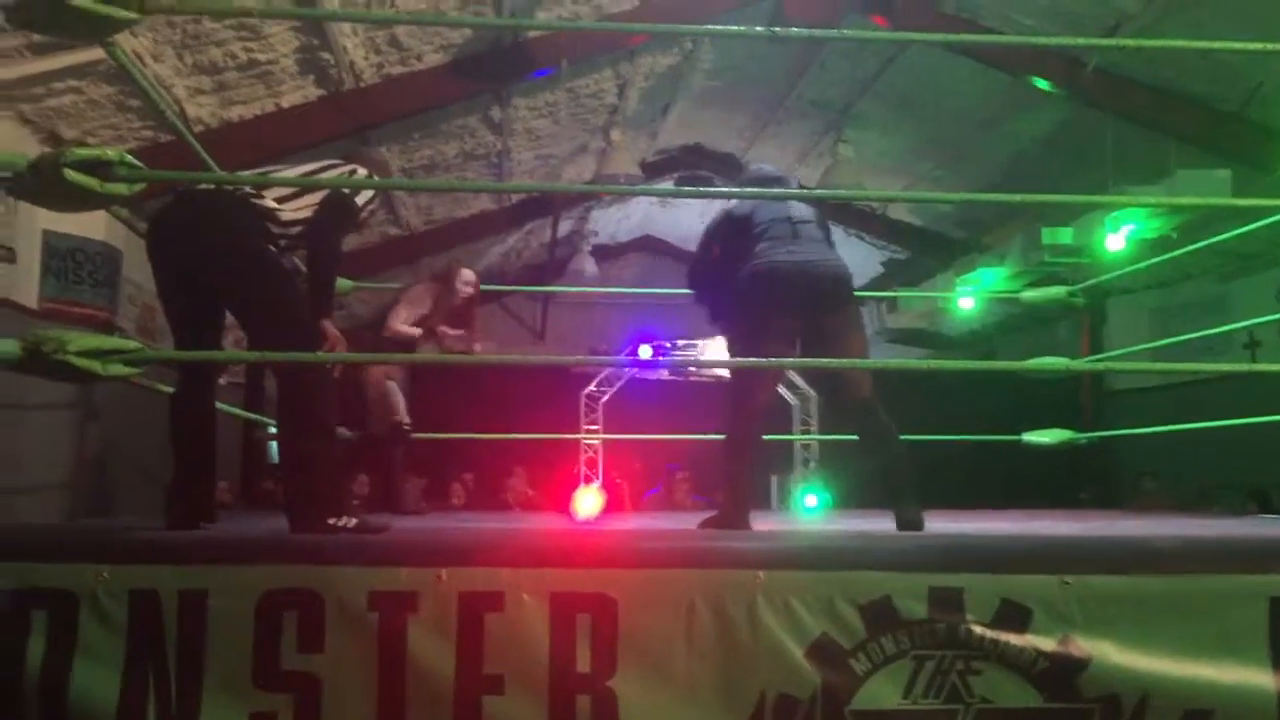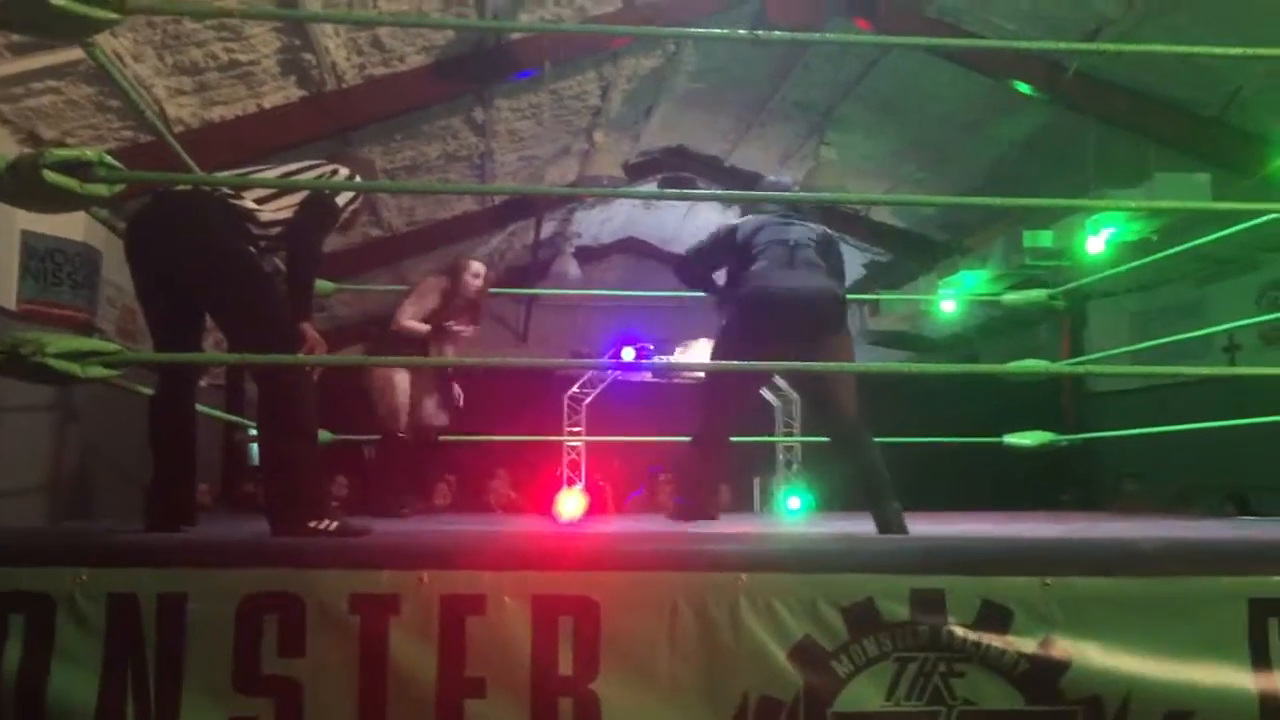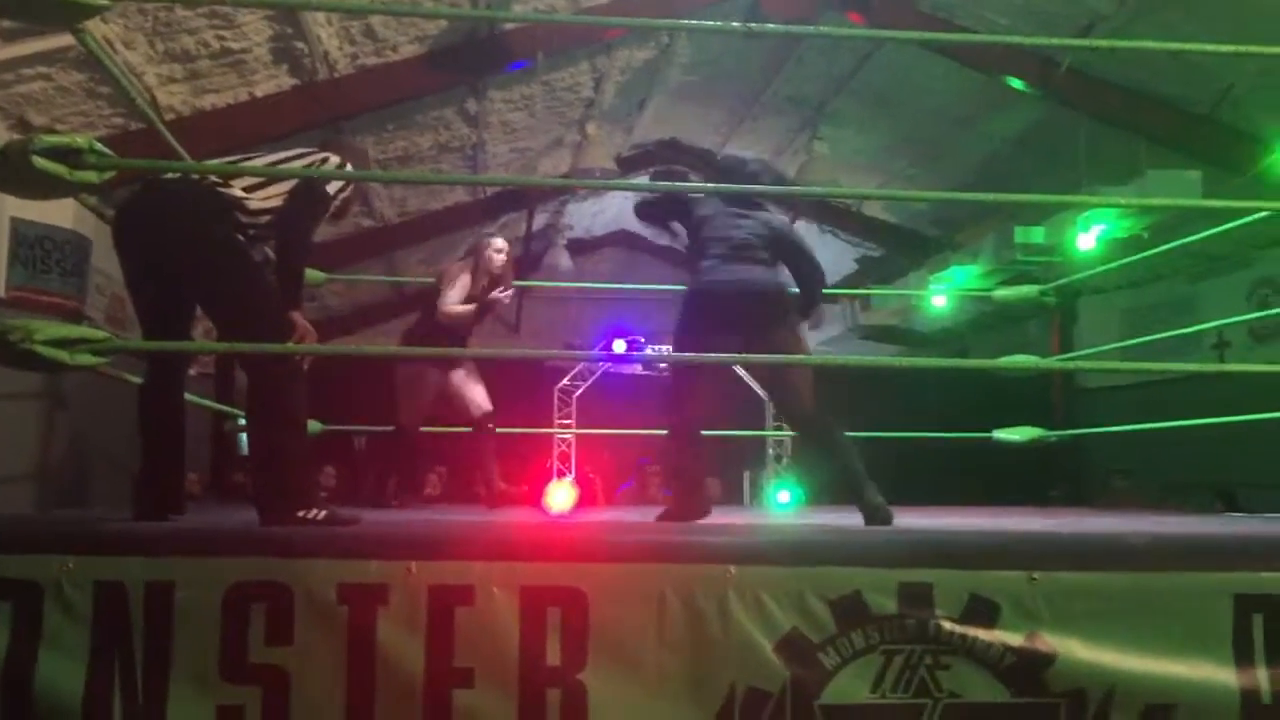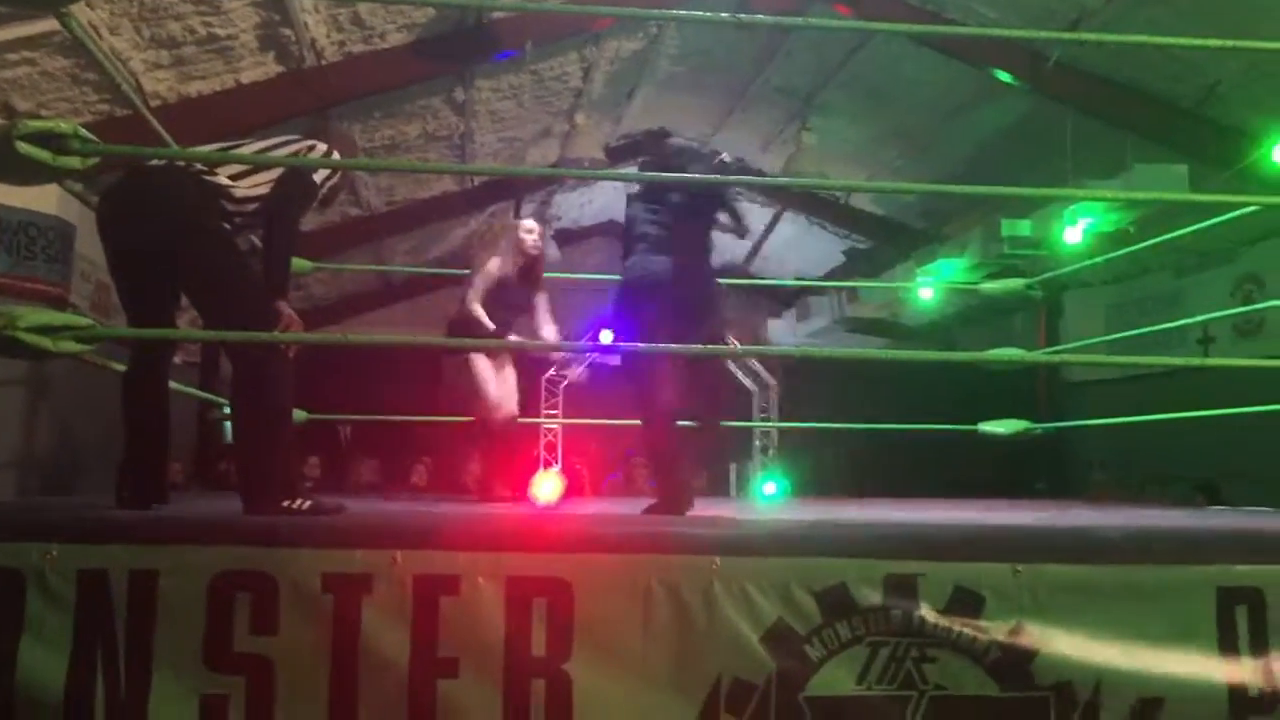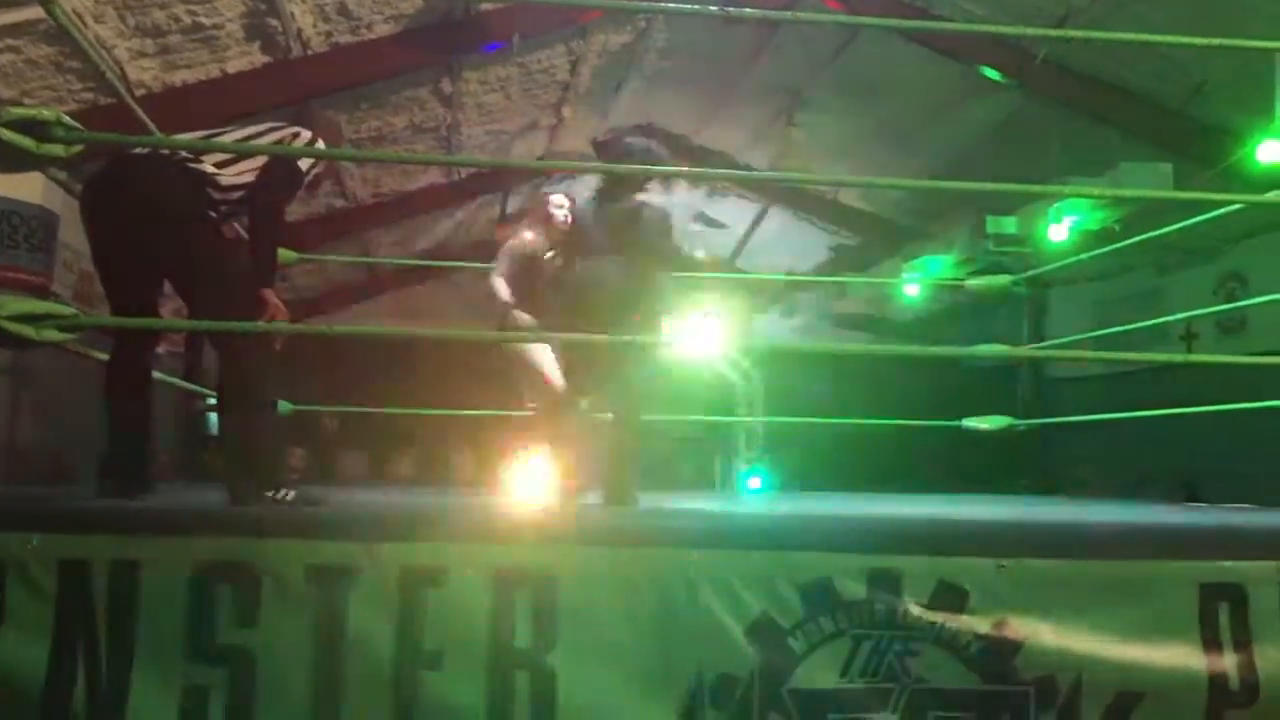
dt=0.2s
person 1, frame 1
left shoulder: (307, 175)
right shoulder: (364, 179)
right elbow: (325, 232)
right wrist: (322, 317)
left hip: (172, 221)
right hip: (230, 229)
left knee: (197, 369)
right knee: (304, 365)
left ankle: (187, 508)
right ankle: (320, 512)
person 1, frame 2
left shoulder: (290, 175)
right shoulder: (346, 180)
right elbow: (305, 233)
right wrist: (301, 318)
left hip: (149, 222)
right hip: (209, 230)
left knee: (176, 370)
right knee: (284, 367)
left ankle: (167, 511)
right ankle: (300, 514)
person 1, frame 3
left shoulder: (284, 164)
right shoulder: (338, 168)
right elbow: (296, 221)
right wrist: (291, 308)
left hip: (139, 210)
right hip: (198, 219)
left knee: (166, 359)
right knee: (274, 356)
left ankle: (155, 500)
right ankle: (289, 504)
person 1, frame 4
left shoulder: (270, 152)
right shoulder: (325, 156)
right elbow: (283, 210)
right wrist: (277, 297)
left hip: (123, 198)
right hip: (182, 207)
left knee: (150, 347)
right knee: (260, 346)
left ankle: (138, 488)
right ankle: (272, 494)
person 1, frame 5
left shoulder: (255, 138)
right shoulder: (309, 141)
right elbow: (268, 198)
right wrist: (263, 286)
left hip: (108, 185)
right hip: (168, 195)
left knee: (133, 336)
right knee: (245, 336)
left ankle: (121, 476)
right ankle: (256, 484)
person 2, frame 1
left shoulder: (734, 213)
right shoulder: (808, 212)
left elbow: (701, 277)
left wrist: (725, 307)
left hip: (772, 286)
right hip: (831, 283)
left knee: (748, 407)
right knee: (862, 402)
left ankle: (734, 511)
right ankle: (905, 504)
person 2, frame 2
left shoulder: (743, 227)
right shoulder: (821, 234)
left elbow: (688, 267)
right elbow: (837, 287)
left wrist: (722, 292)
left hip: (763, 309)
right hip: (822, 312)
left knee: (717, 409)
right knee: (847, 421)
left ankle: (699, 498)
right ankle: (887, 510)
person 2, frame 3
left shoulder: (699, 205)
right shoulder: (773, 220)
left elbow: (645, 208)
right elbow: (813, 277)
right wrist: (799, 315)
left hip: (711, 303)
right hip: (769, 302)
left knee: (686, 409)
right knee: (805, 413)
left ankle: (689, 497)
right ankle: (867, 494)
person 2, frame 4
left shoulder: (637, 199)
right shoulder: (698, 195)
right elbow: (715, 179)
right wrist: (732, 213)
left hip: (639, 293)
right hip: (693, 291)
left knee: (655, 402)
right knee: (706, 391)
left ankle: (673, 492)
person 2, frame 5
left shoulder: (597, 202)
right shoulder: (648, 205)
right elbow: (661, 256)
left hip: (594, 300)
right hip: (633, 300)
right knee: (628, 395)
right ankle: (617, 480)
person 3, frame 1
left shoulder: (449, 309)
right shoulder: (425, 293)
left elbow: (443, 345)
right elbow: (391, 328)
left wrist: (469, 348)
right wrist: (432, 332)
left hip: (398, 362)
left knee: (384, 429)
right knee: (399, 426)
right ankle: (395, 497)
person 3, frame 2
left shoulder: (460, 305)
right shoulder: (435, 289)
left elbow: (446, 343)
right elbow: (400, 323)
left wrist: (449, 381)
right wrist: (437, 331)
right hip: (390, 357)
left knee: (436, 424)
right knee: (397, 431)
left ankle: (404, 493)
right ankle: (382, 499)
person 3, frame 3
left shoulder: (489, 285)
right shoulder: (462, 273)
right elbow: (445, 312)
right wrist: (484, 306)
left hip: (453, 355)
left knee: (484, 415)
right knee: (409, 426)
left ankle: (493, 487)
person 3, frame 4
left shoulder: (531, 276)
right shoulder: (496, 262)
left elbow: (544, 323)
right elbow: (471, 303)
right wrist: (497, 334)
left hip: (499, 348)
right hip: (471, 342)
left knee: (508, 415)
right knee: (494, 410)
left ankle: (491, 483)
person 3, frame 5
left shoulder: (563, 252)
right shoulder: (527, 239)
right elbow: (496, 276)
right wrist: (512, 310)
left hip: (536, 329)
right hip: (517, 327)
left knee: (546, 396)
right knee: (558, 391)
